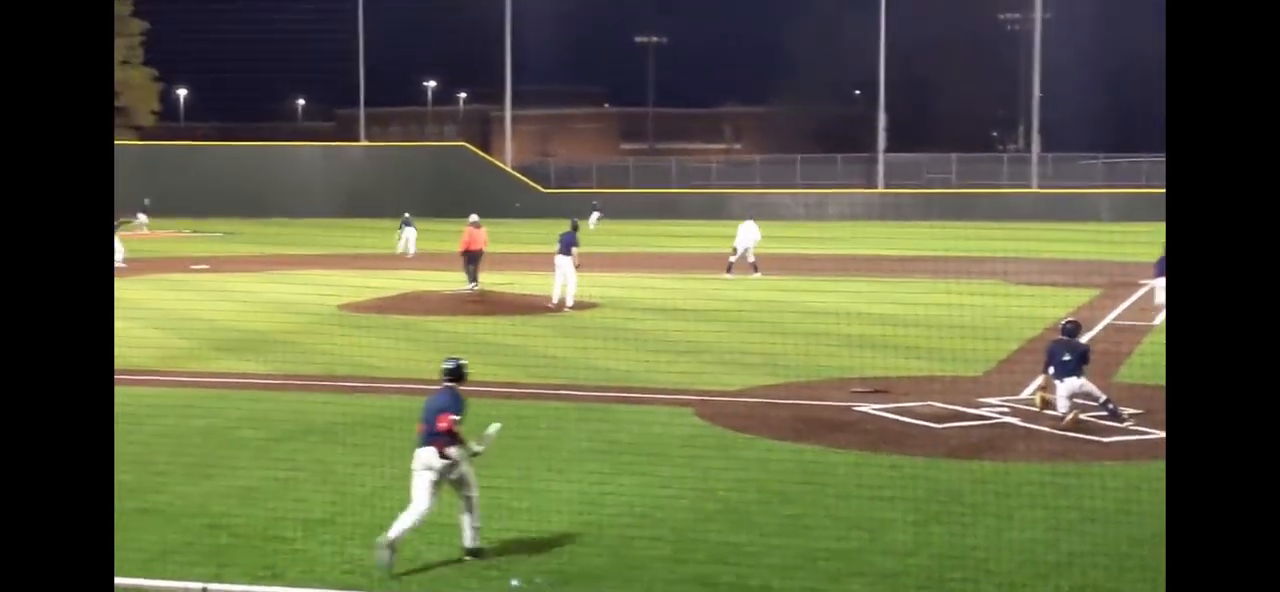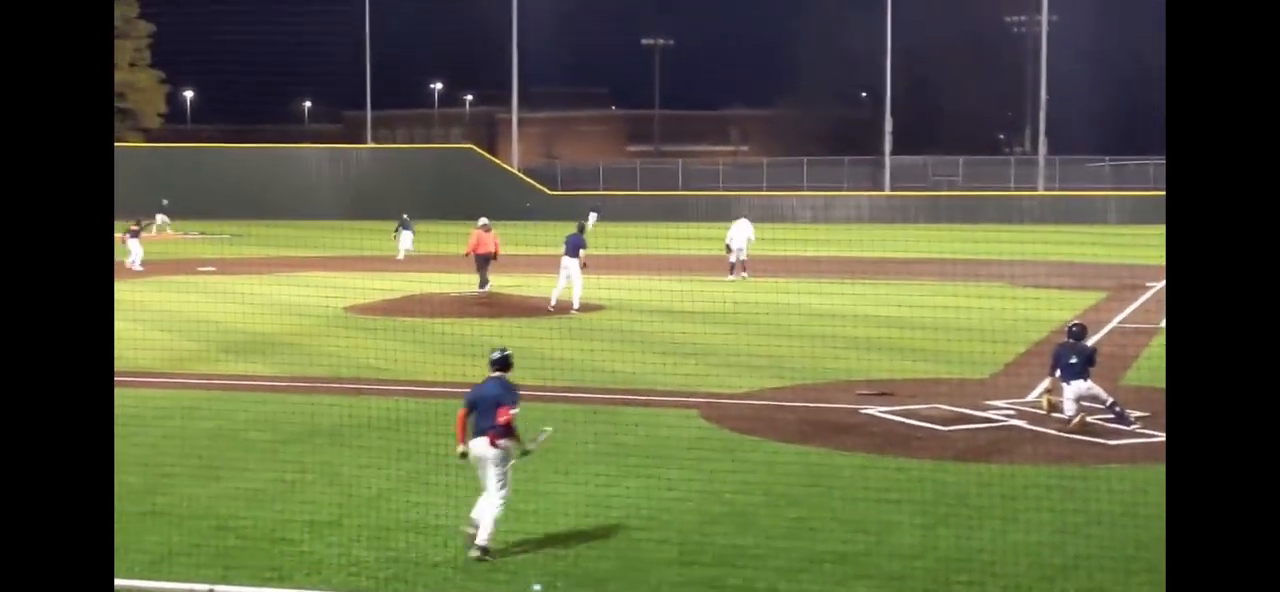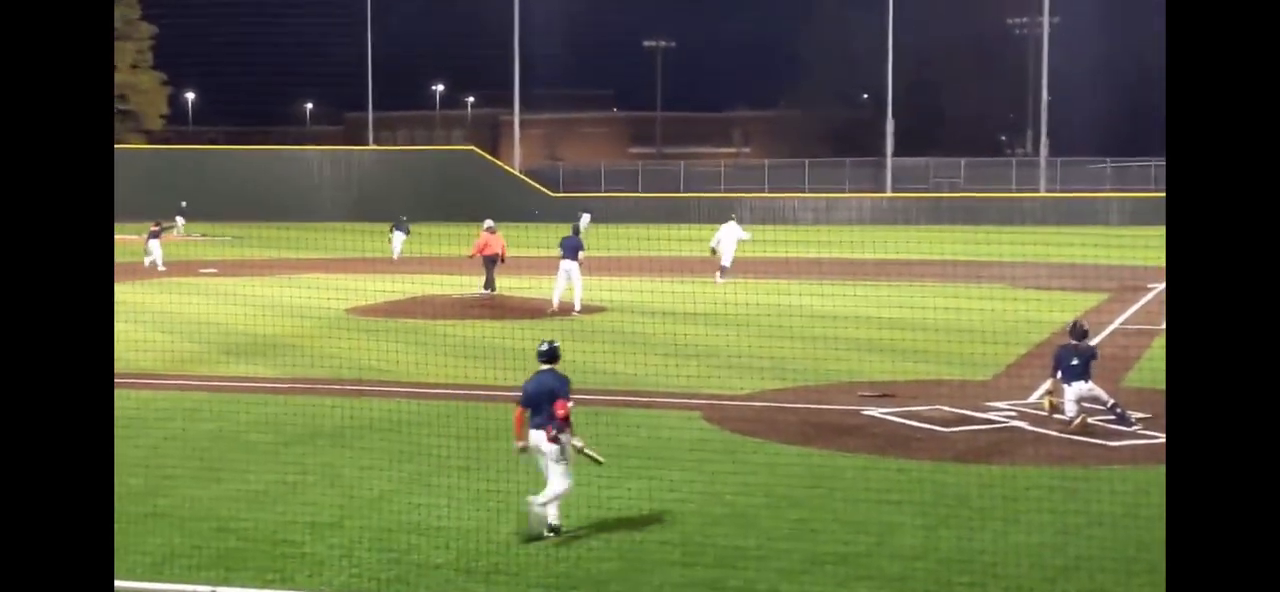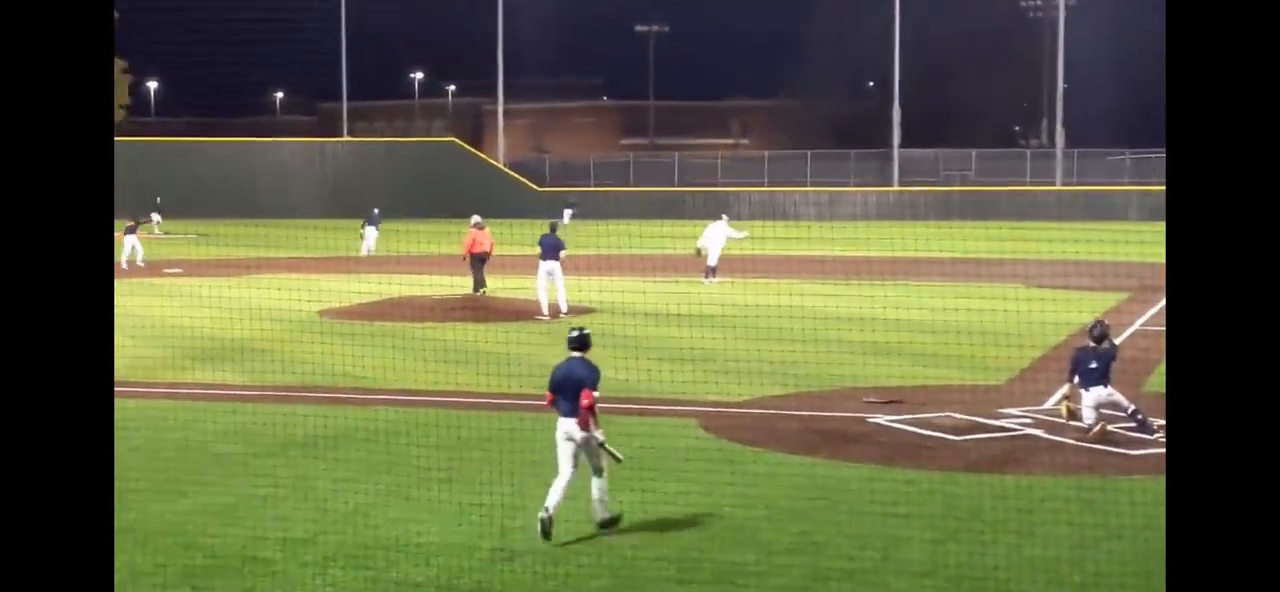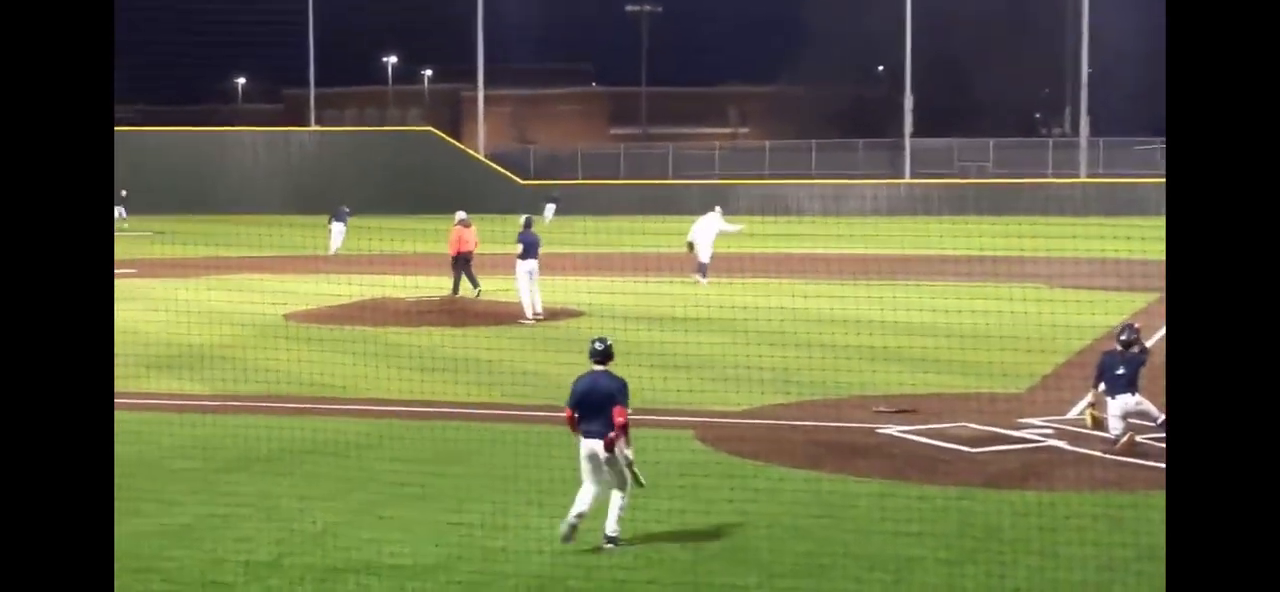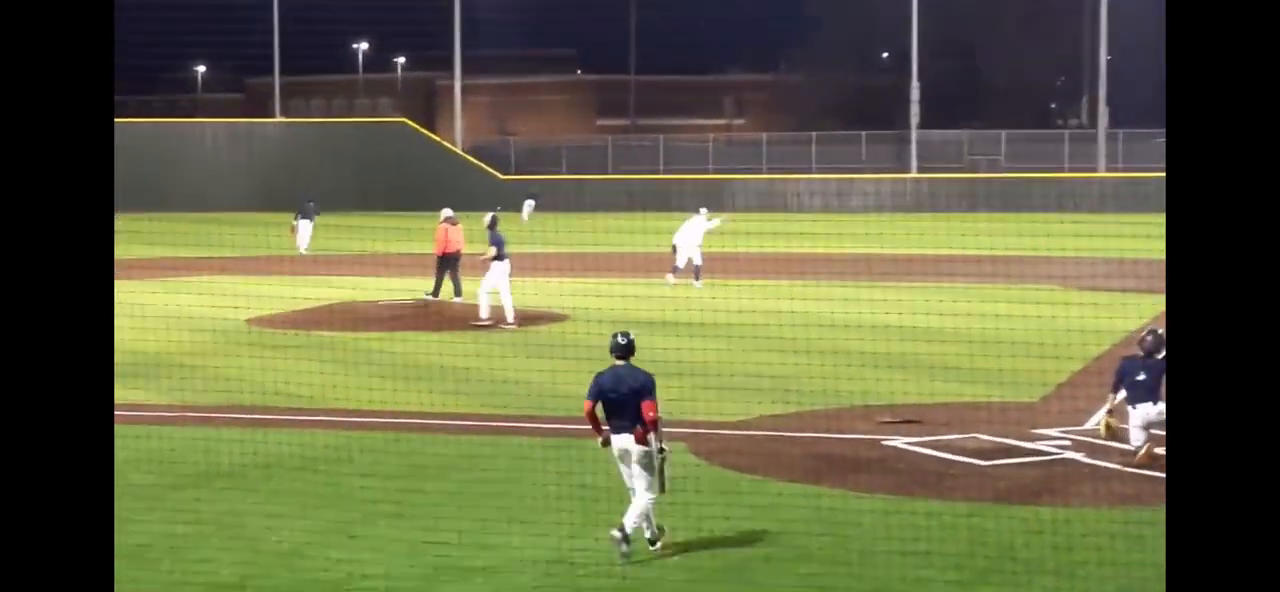
dt=0.2s
person 1, frame 1
left shoulder: (433, 398)
right shoulder: (456, 397)
right elbow: (447, 426)
right wrist: (469, 446)
left hip: (423, 454)
right hip: (447, 454)
left knee: (419, 507)
right knee: (469, 497)
left ankle: (391, 539)
right ankle: (471, 546)
person 1, frame 2
left shoulder: (478, 388)
right shoulder: (509, 389)
left elbow: (462, 416)
right elbow: (506, 420)
left wrist: (461, 444)
right wrist: (520, 444)
left hip: (477, 444)
right hip: (498, 444)
left knee: (491, 491)
right knee: (497, 496)
left ankle: (475, 522)
right ankle: (481, 545)
person 1, frame 3
left shoulder: (530, 382)
right shoulder: (561, 381)
left elbow: (520, 414)
right elbow: (562, 413)
left wrist: (520, 440)
right wrist: (572, 437)
left hip: (534, 435)
right hip: (554, 436)
left knee: (552, 479)
right knee: (562, 482)
left ankle: (552, 524)
right ankle: (538, 502)
person 1, frame 4
left shoulder: (559, 369)
right shoulder: (591, 370)
left elbow: (550, 400)
right elbow: (587, 402)
right wrist: (595, 428)
left hip: (563, 425)
right hip: (583, 427)
left knee: (564, 474)
right knee: (598, 472)
left ankle: (548, 511)
right ankle: (603, 517)
person 1, frame 5
left shoulder: (579, 382)
right shoulder: (617, 384)
left elbow: (568, 415)
right elbow: (621, 418)
right wrist: (627, 447)
left hip: (586, 442)
right hip: (609, 442)
left knee: (590, 486)
right knee: (620, 487)
left ankle: (574, 518)
right ankle: (611, 535)
person 1, frame 6
left shoulder: (601, 378)
right shoulder: (644, 378)
left elbow: (588, 409)
right elbow: (650, 413)
left wrist: (600, 433)
right wrist: (659, 441)
left hip: (616, 440)
right hip: (639, 441)
left knee: (636, 488)
right knee: (647, 493)
left ankle: (651, 534)
right ankle: (623, 529)
